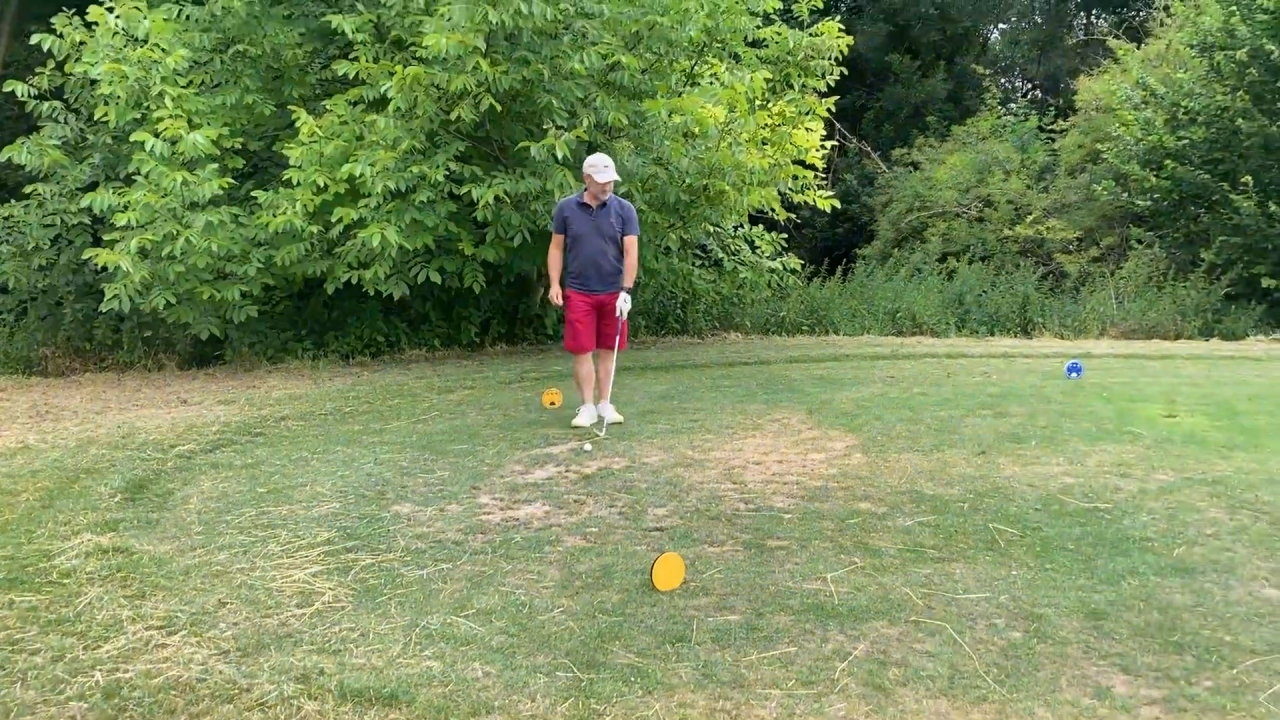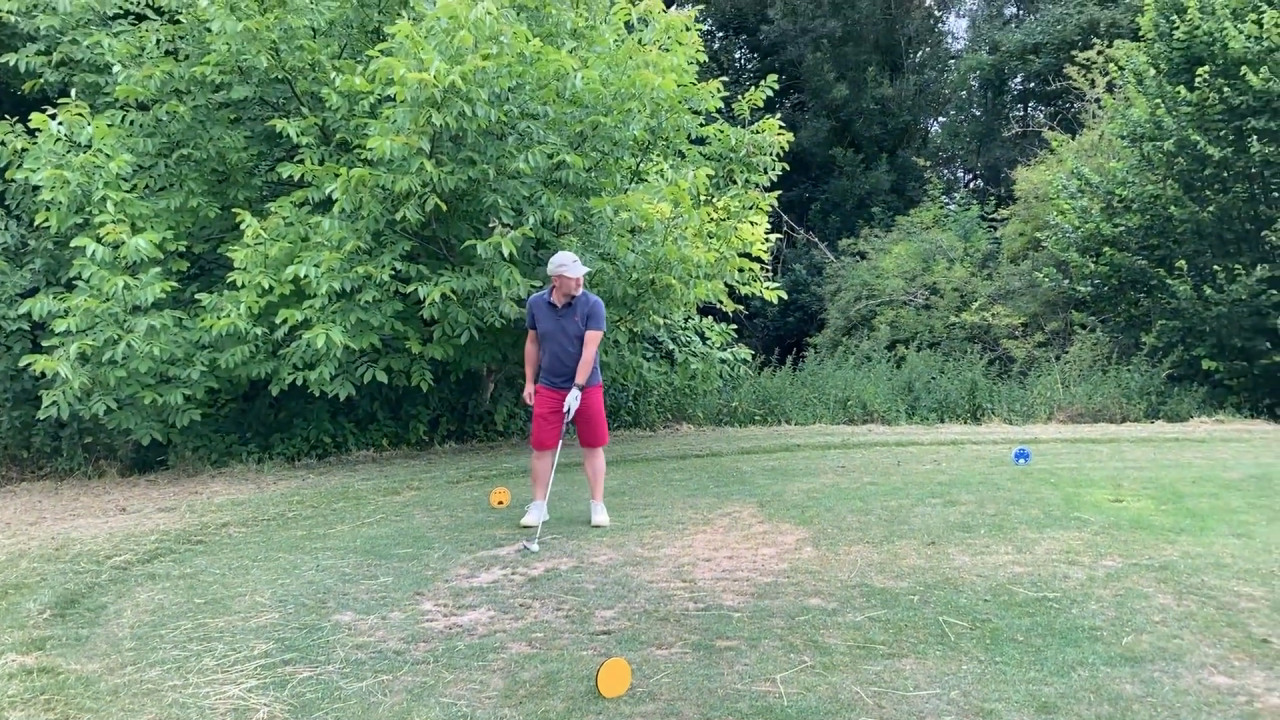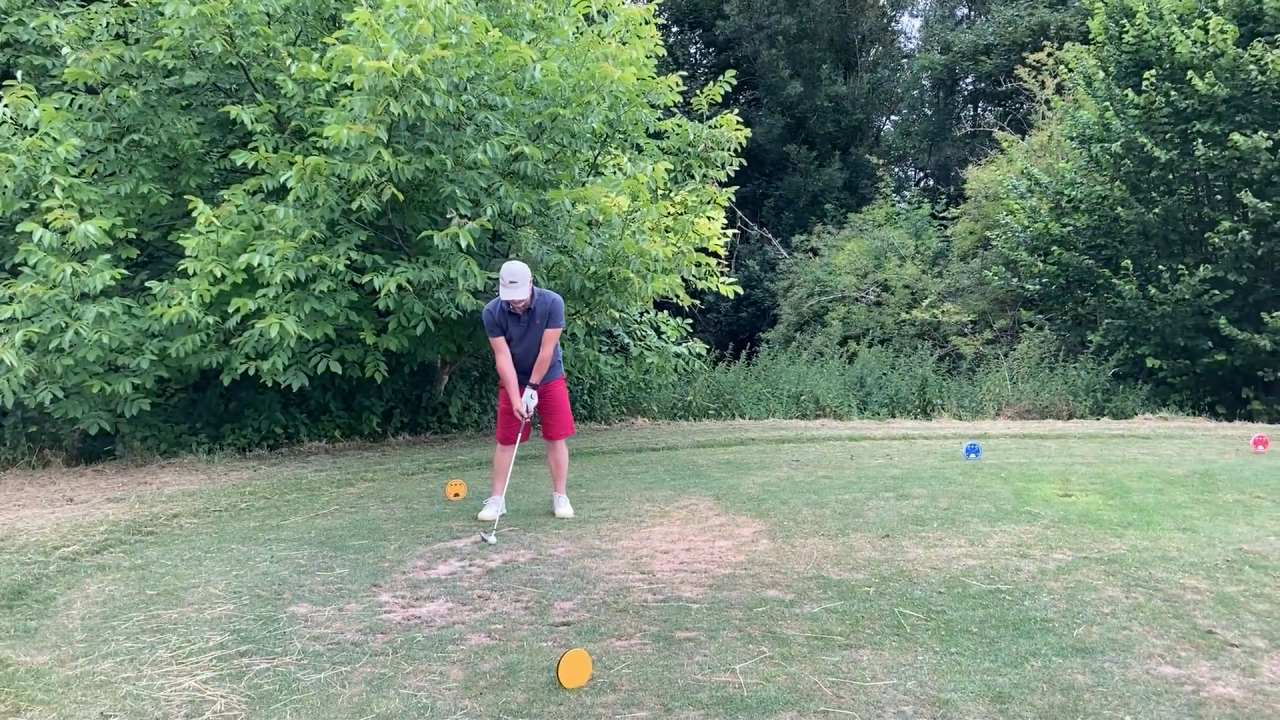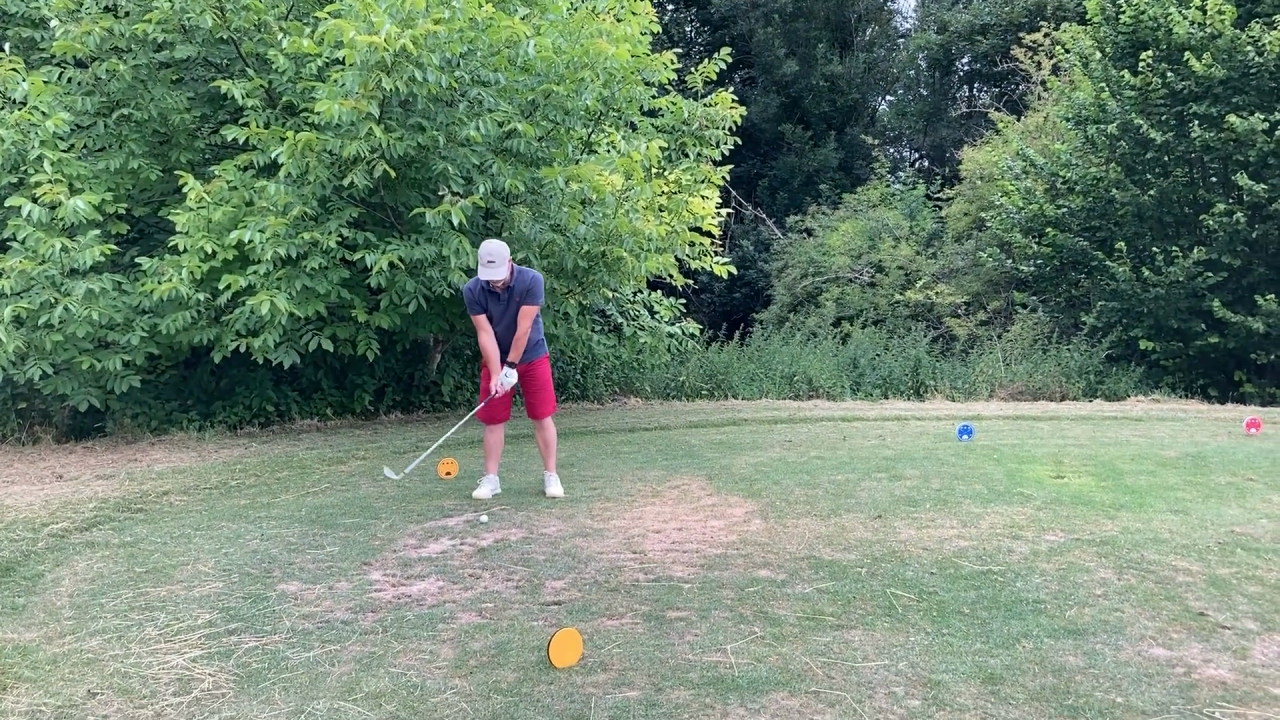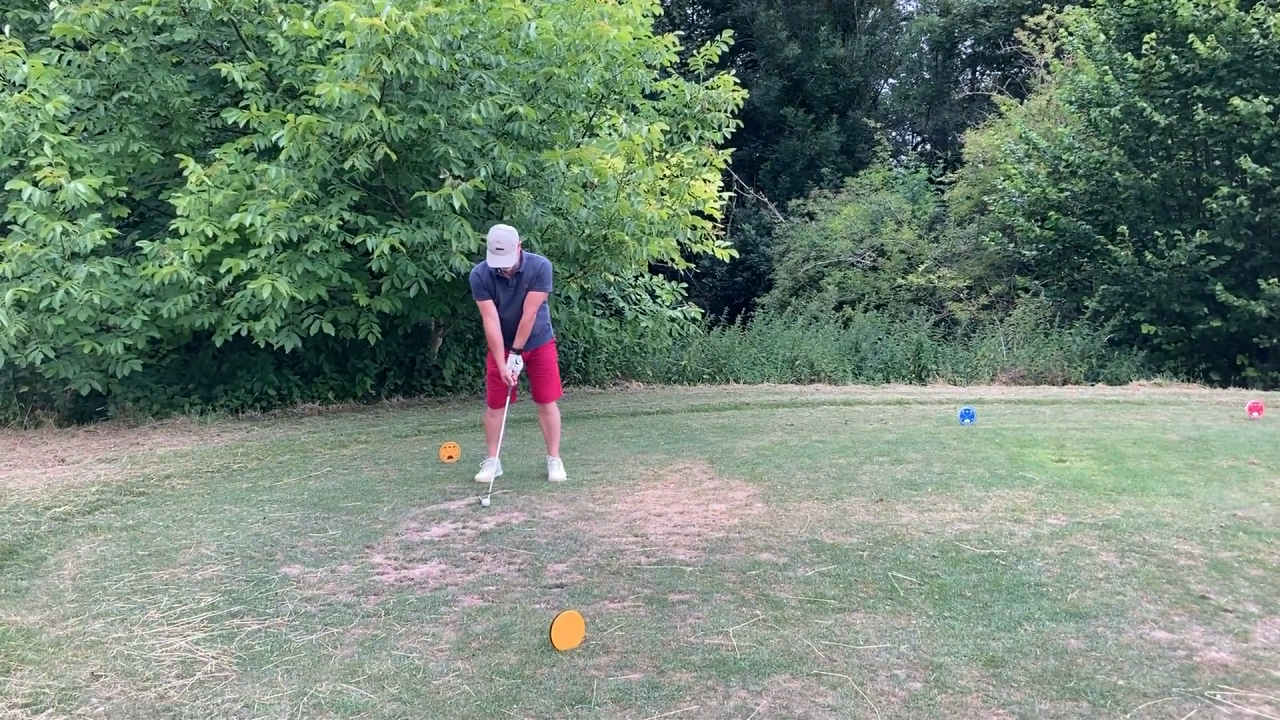
dt=1s
person 1, frame 1
left shoulder: (624, 209)
right shoulder: (566, 208)
left elbow: (631, 253)
right elbow: (556, 248)
left wrist: (626, 291)
right wrist: (554, 284)
left hip: (613, 293)
right hip: (577, 293)
left knee: (607, 350)
right knee: (581, 351)
left ankle: (604, 404)
right ankle: (587, 407)
person 1, frame 2
left shoulder: (593, 305)
right shoulder: (535, 304)
left elbow: (589, 351)
left wrist: (577, 389)
right wrist: (530, 382)
left hip: (587, 387)
right hip: (548, 388)
left knee: (593, 447)
right knee: (541, 448)
left ankle: (597, 505)
right ankle: (538, 505)
person 1, frame 3
left shoulder: (552, 303)
right shoulder: (492, 312)
left elbow: (547, 350)
right elbow: (503, 357)
left wrist: (532, 387)
right wrist: (516, 397)
left hip: (550, 379)
right hip: (513, 382)
left knee: (556, 438)
right knee: (506, 441)
left ankle: (560, 496)
right ankle: (496, 499)
person 1, frame 4
left shoulder: (532, 280)
right shoulder: (472, 290)
left elbow: (524, 328)
right elbow: (485, 334)
left wrist: (511, 367)
right wrist: (496, 374)
left hip: (533, 357)
right hip: (495, 360)
left knee: (542, 417)
right knee: (493, 420)
left ankle: (551, 475)
right ankle: (491, 478)
person 1, frame 5
left shoulder: (541, 267)
right shoulder: (479, 275)
left elbow: (530, 314)
right elbow: (490, 321)
left wrist: (517, 352)
right wrist: (502, 362)
left hip: (539, 343)
right hip: (501, 346)
left knee: (547, 401)
right knee: (495, 404)
left ankle: (554, 460)
right ankle: (492, 461)
